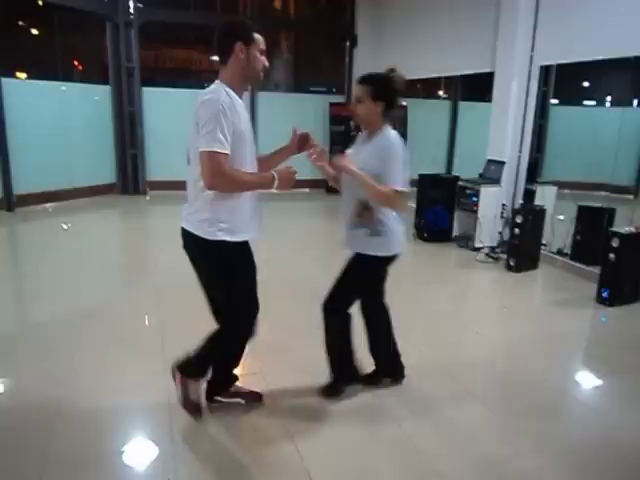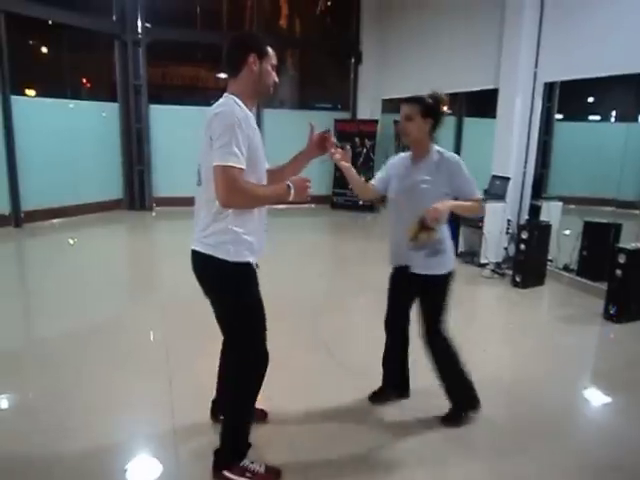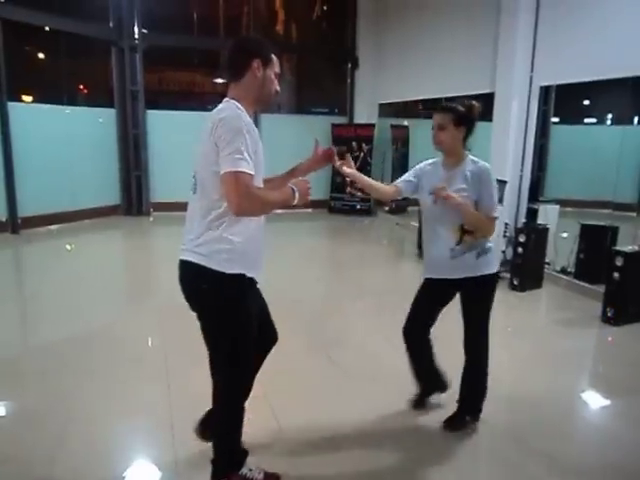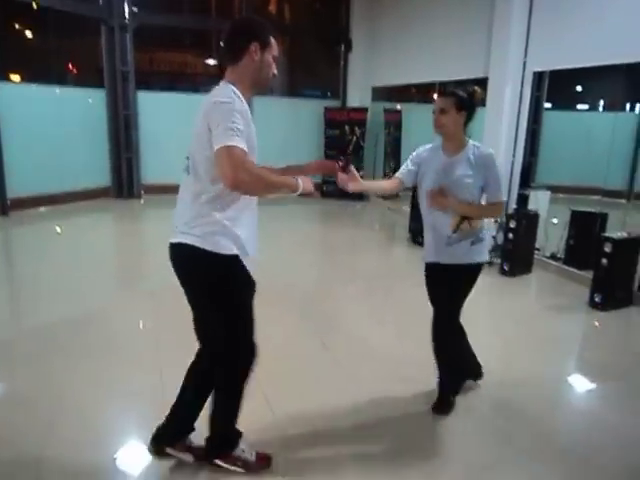
dt=0.3s
person 1, frame 1
left shoulder: (235, 104)
right shoulder: (215, 102)
right elbow: (216, 177)
left wrist: (288, 150)
right wrist: (273, 178)
left hip: (232, 235)
right hip: (214, 236)
left knee: (242, 316)
right knee: (239, 322)
left ankle: (221, 381)
right ankle: (191, 370)
person 1, frame 2
left shoulder: (241, 116)
right shoulder: (229, 114)
left elbow: (263, 180)
right elbow: (231, 193)
left wrist: (308, 154)
right wrist: (290, 191)
left hip: (229, 255)
right hip: (224, 257)
left knee: (241, 341)
right knee: (252, 354)
left ankle: (226, 406)
person 1, frame 3
left shoulder: (232, 120)
right shoulder: (234, 120)
left elbow: (257, 187)
right elbow: (243, 200)
left wrist: (306, 167)
right wrist: (294, 194)
left hip: (225, 268)
right hip: (217, 271)
left knee: (262, 340)
right knee: (234, 368)
left ankle: (215, 423)
person 1, frame 4
left shoulder: (228, 102)
right shoulder: (227, 102)
left elbow: (247, 173)
right elbow: (238, 177)
left wrist: (304, 168)
right wrist: (296, 184)
left hip: (206, 249)
right hip: (210, 253)
left knee: (220, 349)
right knee: (235, 352)
left ankle: (173, 435)
right ankle: (223, 446)
person 2, frame 1
left shoulder: (391, 145)
right shoulder: (361, 142)
left elbow: (396, 200)
right elbow: (339, 183)
left wrist: (353, 172)
right wrist: (324, 163)
left hip: (377, 244)
right hip: (365, 242)
left knee: (335, 305)
right knee: (372, 304)
left ankle: (344, 376)
right ankle: (389, 368)
person 2, frame 2
left shoulder: (448, 163)
right shoulder: (397, 163)
left elbow: (478, 206)
right elbow: (368, 194)
left wrist: (449, 205)
right wrist: (347, 169)
left hip: (434, 264)
right hip: (403, 261)
left knee: (432, 332)
right knee: (394, 324)
left ankle: (465, 398)
right ankle: (395, 384)
person 2, frame 3
left shoulder: (480, 172)
right shoulder: (426, 170)
left elbow: (488, 227)
right elbow: (390, 193)
left wrist: (458, 201)
right wrist: (355, 176)
left hip: (479, 271)
right hip: (439, 270)
left knee: (475, 339)
right knee: (413, 331)
left ankle: (470, 407)
right ankle: (431, 383)
person 2, frame 4
left shoulder: (482, 157)
right shoulder: (424, 155)
left elbow: (497, 208)
right elbow: (394, 185)
left wrist: (456, 205)
right wrist: (361, 185)
left hip: (468, 256)
right hip: (435, 255)
left knee: (443, 321)
right knee: (445, 320)
left ankle: (448, 387)
right ankle: (467, 368)
